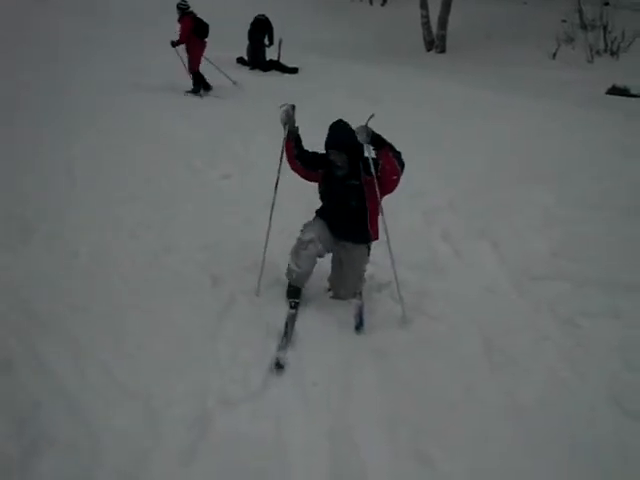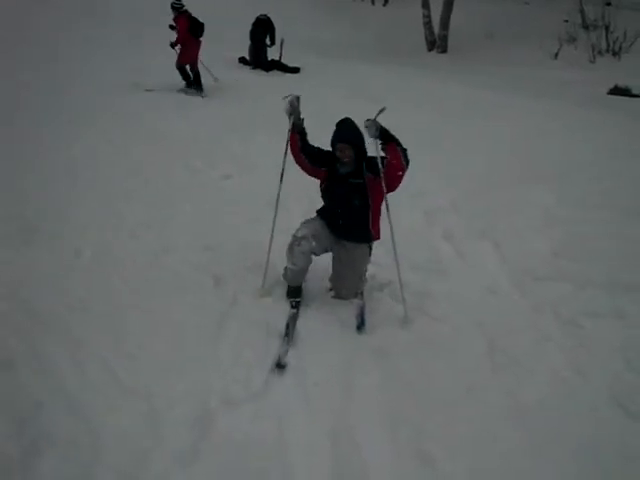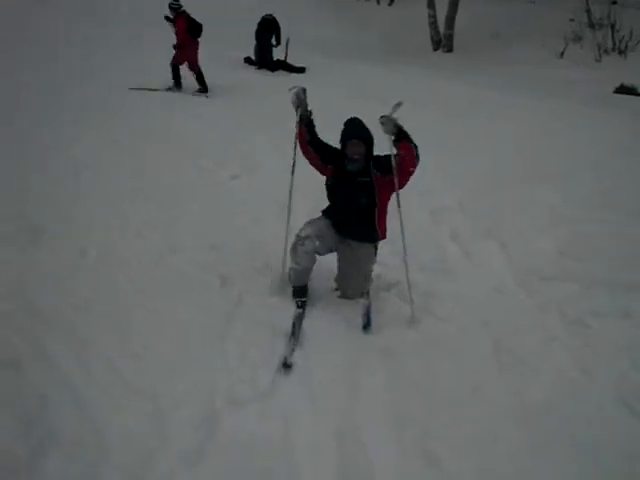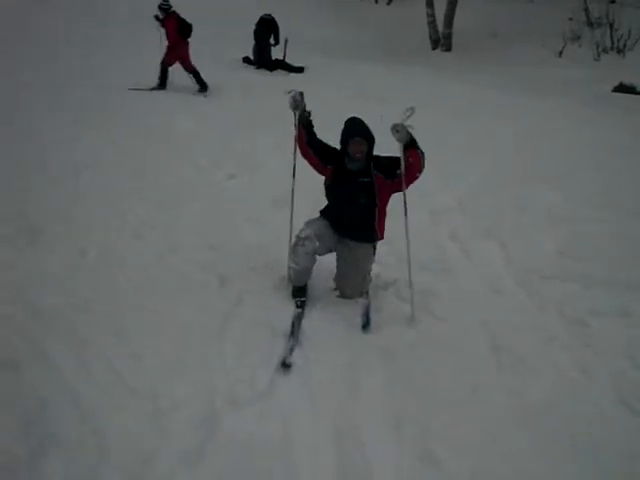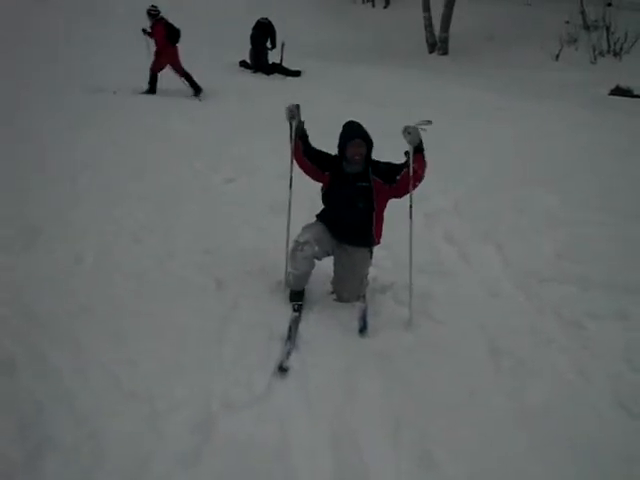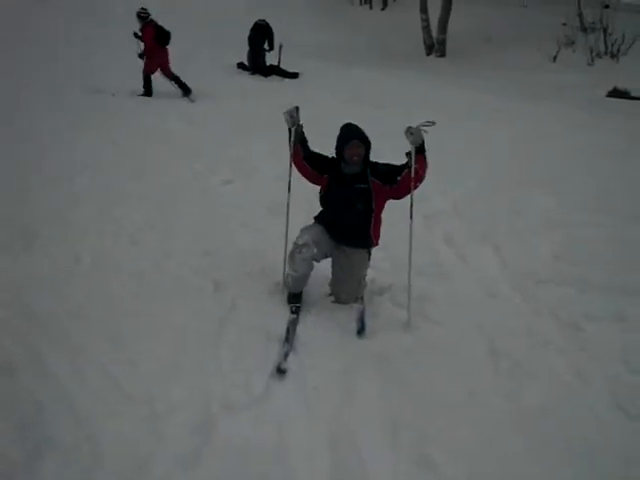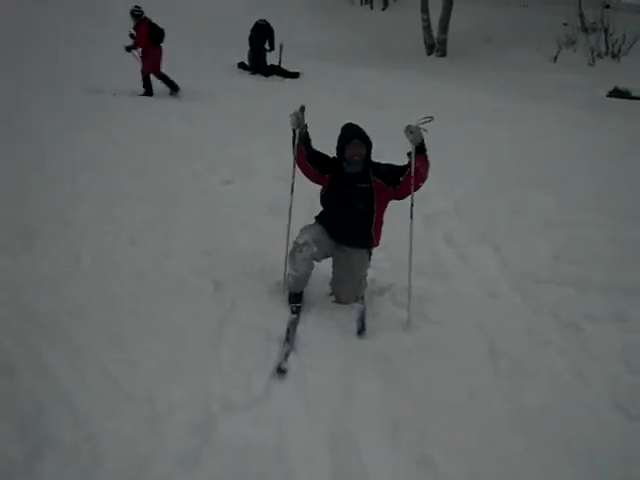
dt=0.1s
person 1, frame 1
left shoulder: (370, 171)
right shoulder: (325, 167)
left elbow: (394, 170)
right elbow: (299, 159)
left wrist: (376, 143)
right wrist: (291, 131)
left hip: (356, 240)
right hip: (328, 226)
left knee: (343, 293)
right knee: (308, 241)
left ankle: (348, 284)
right ankle: (295, 283)
person 1, frame 2
left shoulder: (373, 170)
right shoulder: (328, 164)
left elbow: (399, 166)
right elbow: (303, 153)
left wrist: (383, 136)
right wrist: (296, 123)
left hip: (356, 240)
right hip: (327, 226)
left knee: (345, 293)
right knee: (302, 239)
left ankle: (350, 284)
right ankle: (294, 282)
person 1, frame 3
left shoulder: (380, 168)
right shoulder: (335, 162)
left elbow: (407, 165)
right elbow: (311, 144)
left wrist: (398, 135)
right wrist: (303, 115)
left hip: (362, 240)
right hip: (332, 226)
left knee: (351, 292)
right knee: (306, 239)
left ankle: (357, 278)
right ankle: (299, 282)
person 1, frame 4
left shoulder: (382, 169)
right shoulder: (335, 162)
left elbow: (413, 168)
right elbow: (310, 146)
left wrist: (407, 143)
right wrist: (302, 117)
left hip: (361, 239)
right hip: (331, 226)
left knee: (350, 292)
right knee: (305, 240)
left ankle: (358, 276)
right ankle: (298, 283)
person 1, frame 5
left shoulder: (379, 174)
right shoulder: (331, 167)
left elbow: (411, 176)
right elbow: (304, 154)
left wrist: (416, 148)
right wrist: (297, 127)
left hip: (358, 244)
right hip: (327, 230)
left knee: (347, 296)
right knee: (304, 245)
left ankle: (354, 283)
right ankle: (296, 287)
person 1, frame 6
left shoulder: (378, 176)
right shoulder: (329, 169)
left elbow: (411, 178)
right elbow: (304, 158)
left wrist: (417, 149)
right wrist: (296, 132)
left hip: (356, 246)
right hip: (326, 232)
left knee: (345, 298)
right knee: (303, 247)
left ankle: (351, 283)
right ankle: (294, 290)
person 1, frame 7
left shoulder: (380, 176)
right shoulder: (330, 169)
left elbow: (414, 177)
right elbow: (305, 158)
left wrist: (418, 148)
right wrist: (300, 132)
left hip: (357, 246)
right hip: (326, 232)
left knee: (346, 297)
right knee: (304, 245)
left ankle: (354, 279)
right ankle: (296, 290)
